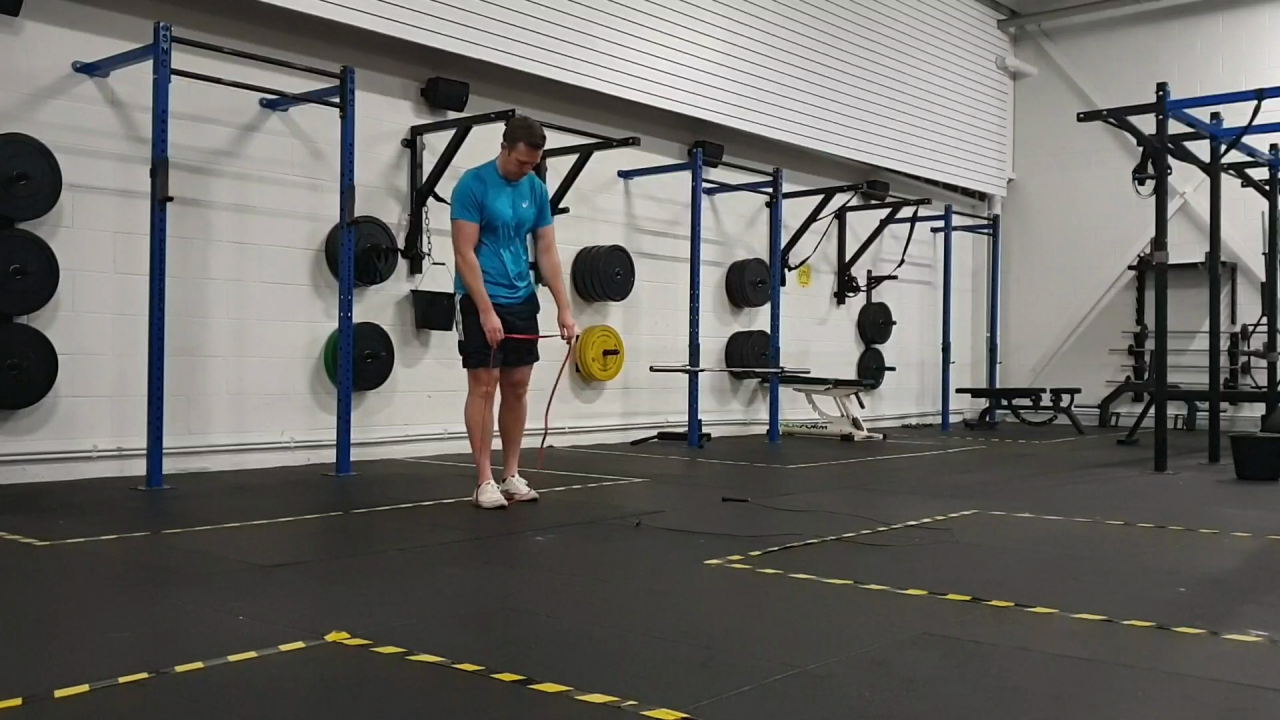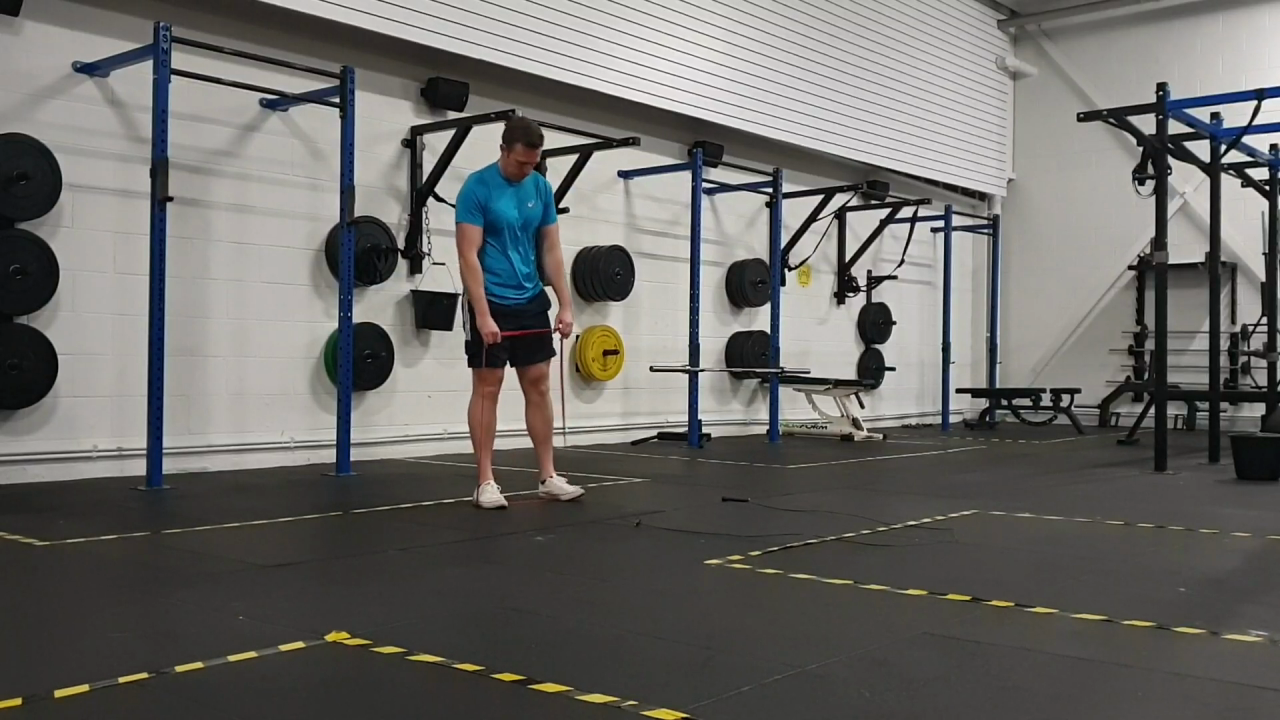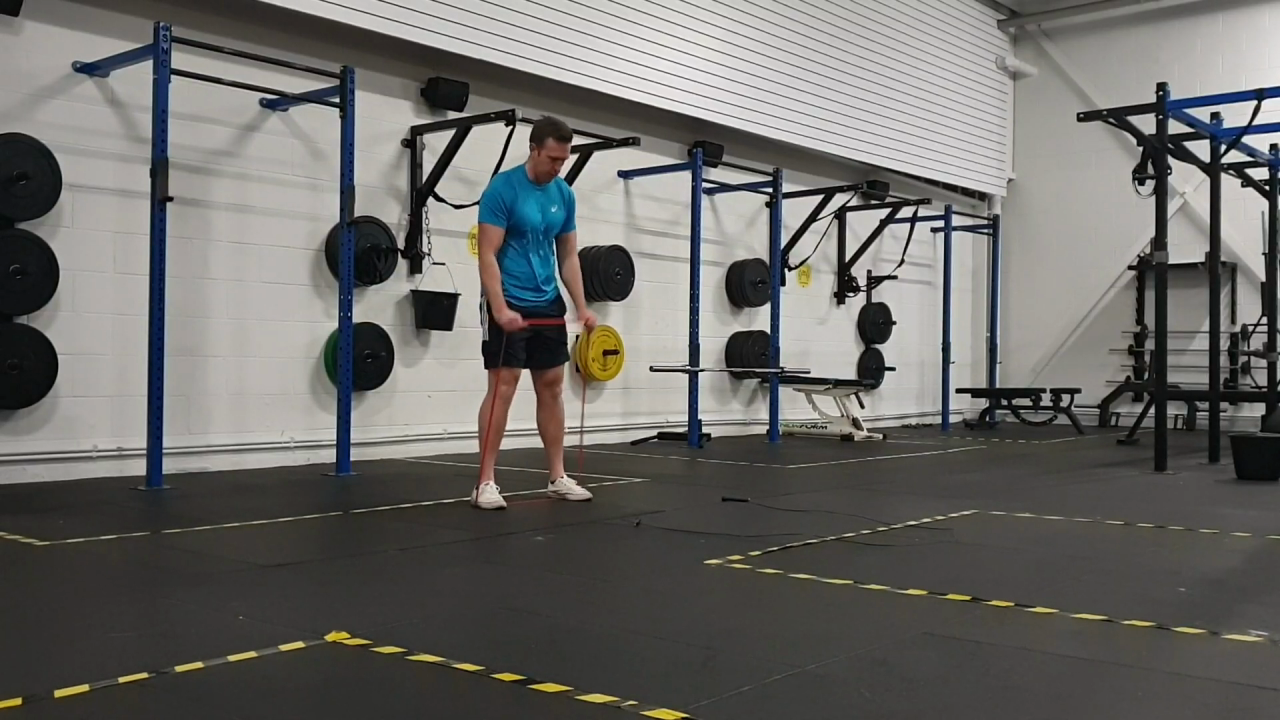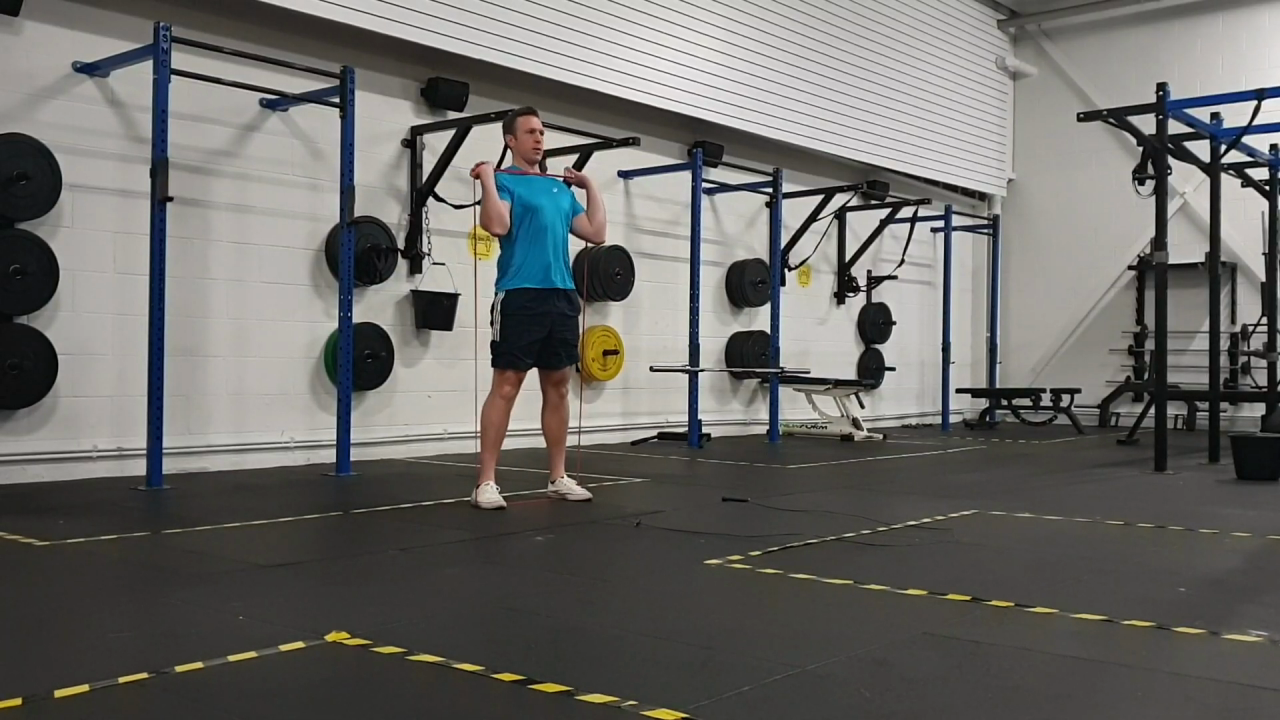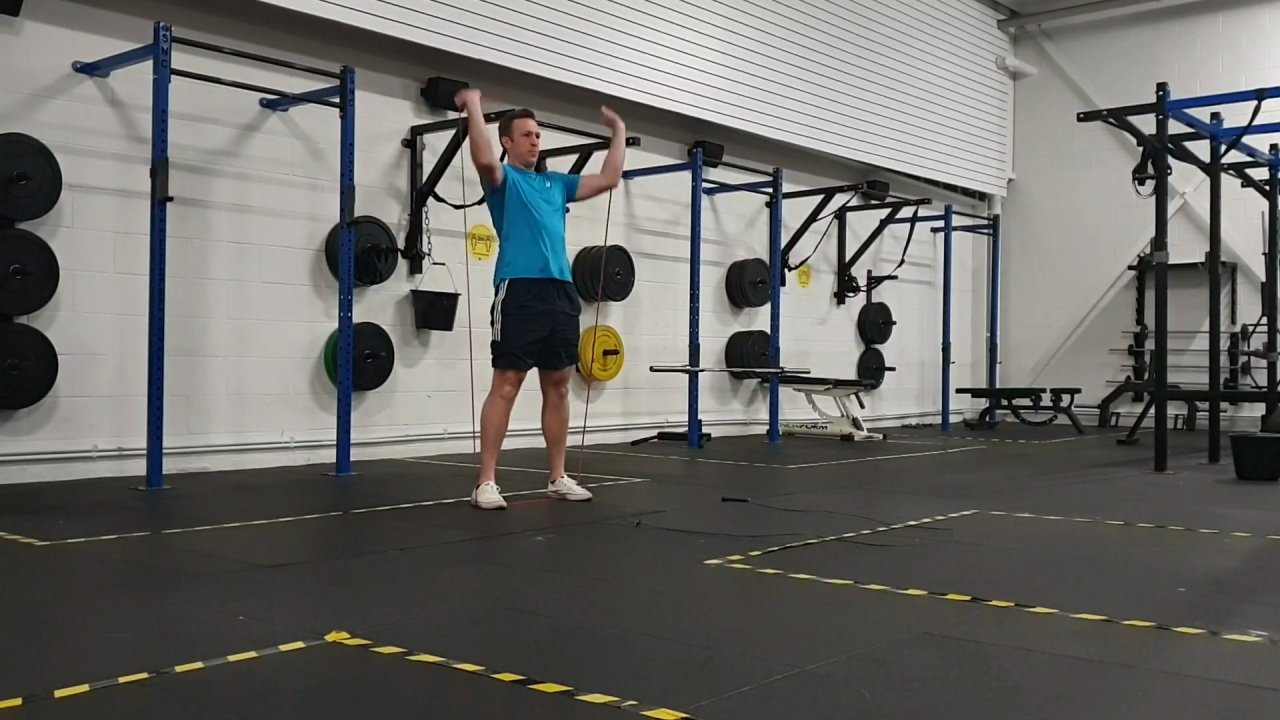
dt=1s
person 1, frame 1
left shoulder: (536, 190)
right shoulder: (473, 185)
left elbow: (547, 252)
right elbow: (465, 253)
left wrist: (564, 309)
right wrist: (486, 311)
left hip: (522, 300)
right hip: (480, 300)
left knee: (517, 388)
right knee: (483, 386)
left ankle: (511, 475)
right ankle: (485, 480)
person 1, frame 2
left shoulder: (541, 188)
right shoulder: (477, 188)
left elbow: (551, 251)
right elbow: (469, 256)
left wrist: (565, 305)
right wrist: (483, 314)
left hip: (531, 300)
right hip: (490, 301)
left knee: (538, 386)
right knee: (488, 386)
left ankle: (548, 476)
right ankle: (485, 481)
person 1, frame 3
left shoulder: (564, 195)
right shoulder: (502, 189)
left elbow: (568, 257)
right elbow: (488, 255)
left wrist: (582, 307)
right wrist: (499, 308)
left hip: (547, 304)
right hip: (509, 305)
left knee: (552, 388)
right knee: (503, 387)
left ankle: (557, 477)
right ankle: (485, 482)
person 1, frame 4
left shoulder: (561, 189)
right shoulder: (504, 181)
left elbow: (596, 233)
right elbow: (497, 225)
left wrist: (590, 186)
right wrist: (486, 178)
left hip: (562, 297)
right hip: (520, 296)
left knee: (558, 387)
right knee: (505, 387)
left ankle: (558, 477)
right ankle: (486, 482)
person 1, frame 5
left shoulder: (556, 184)
right shoulder: (503, 178)
left elbow: (609, 179)
right elbow: (484, 161)
left wrist: (618, 131)
right wrist: (474, 109)
left hip: (562, 294)
right hip: (519, 292)
left knee: (558, 387)
right knee: (505, 386)
left ankle: (558, 477)
right ankle: (486, 481)
